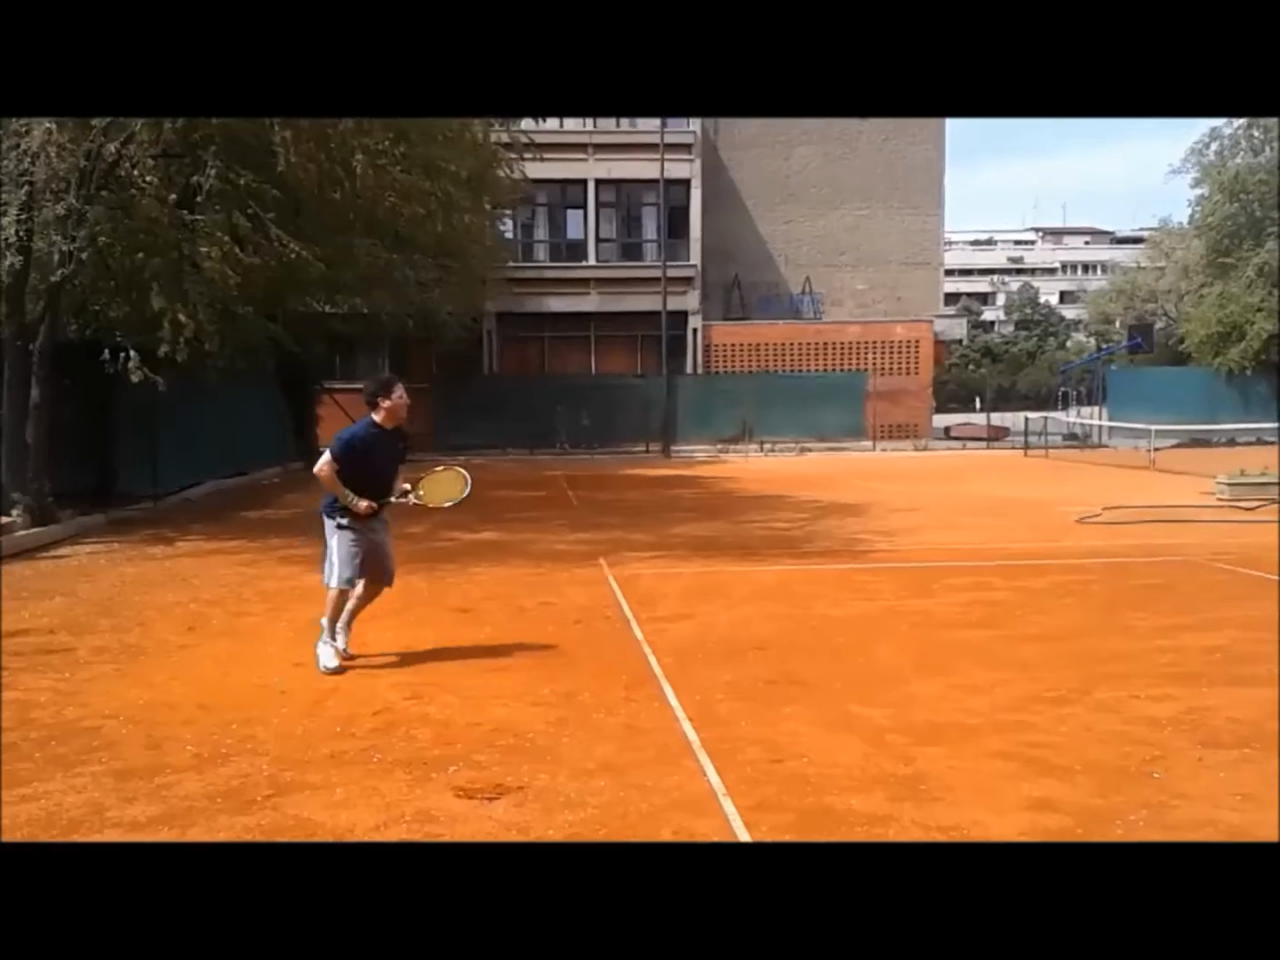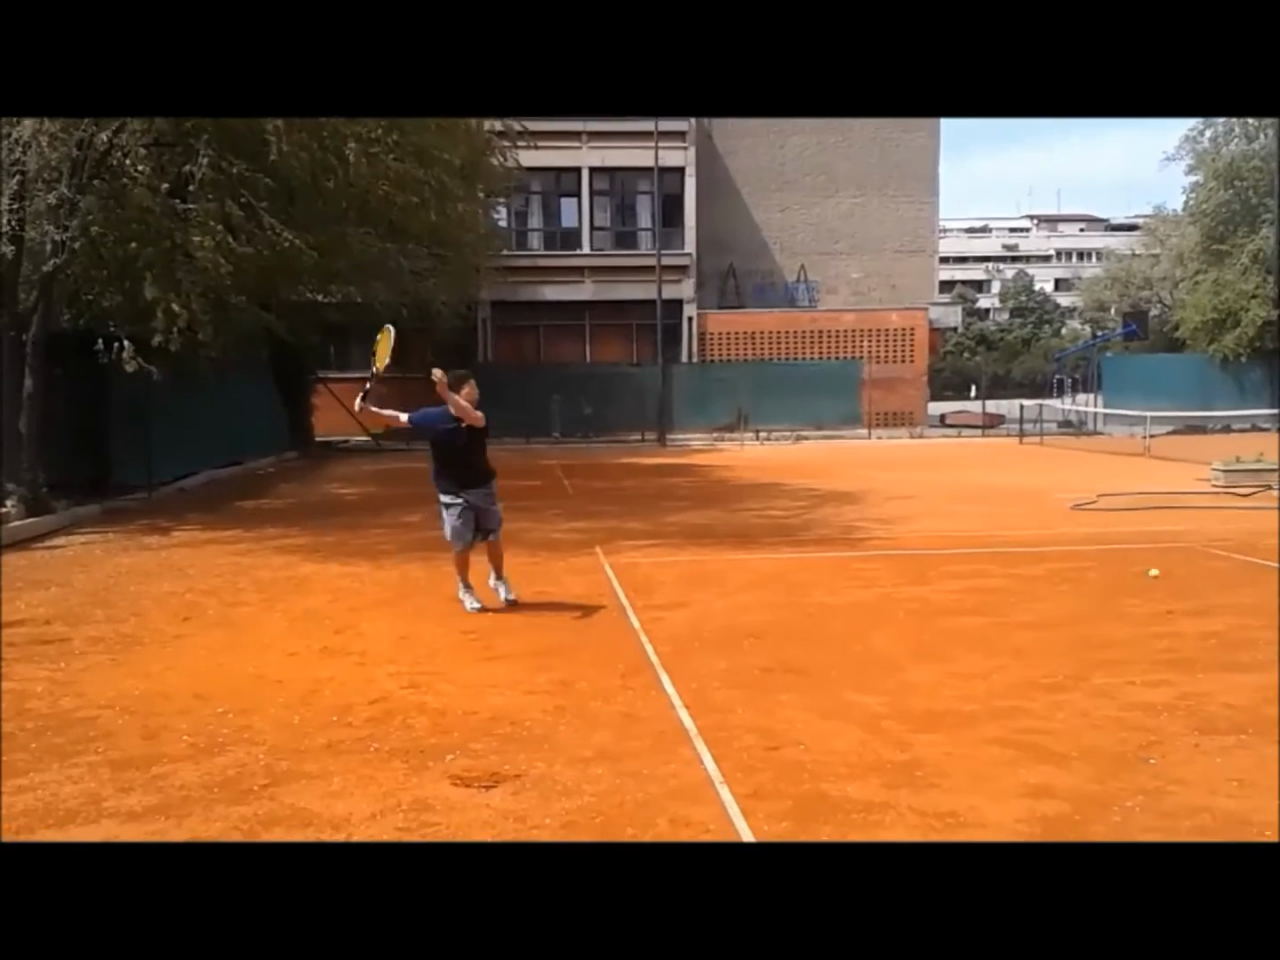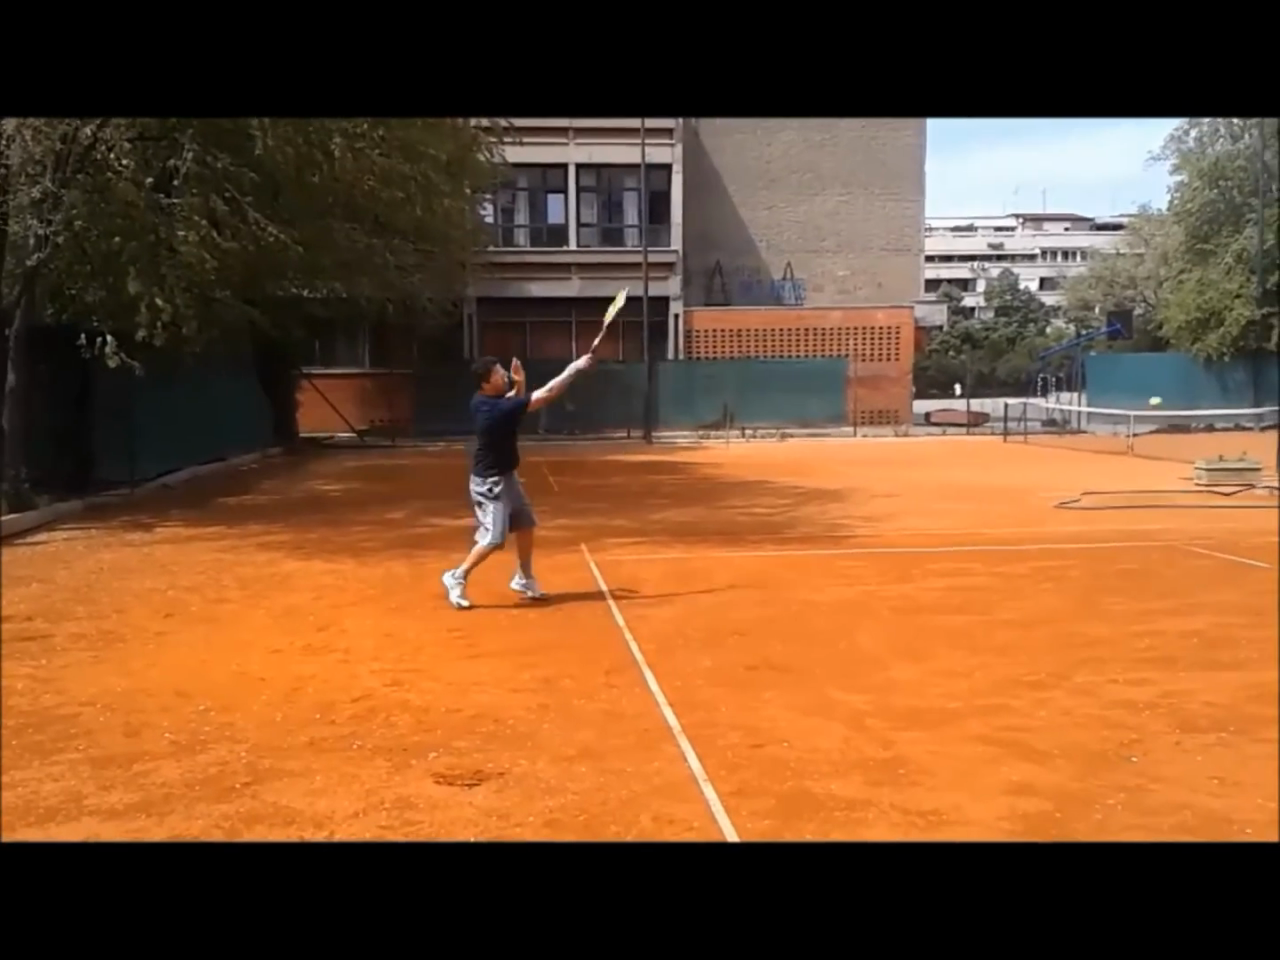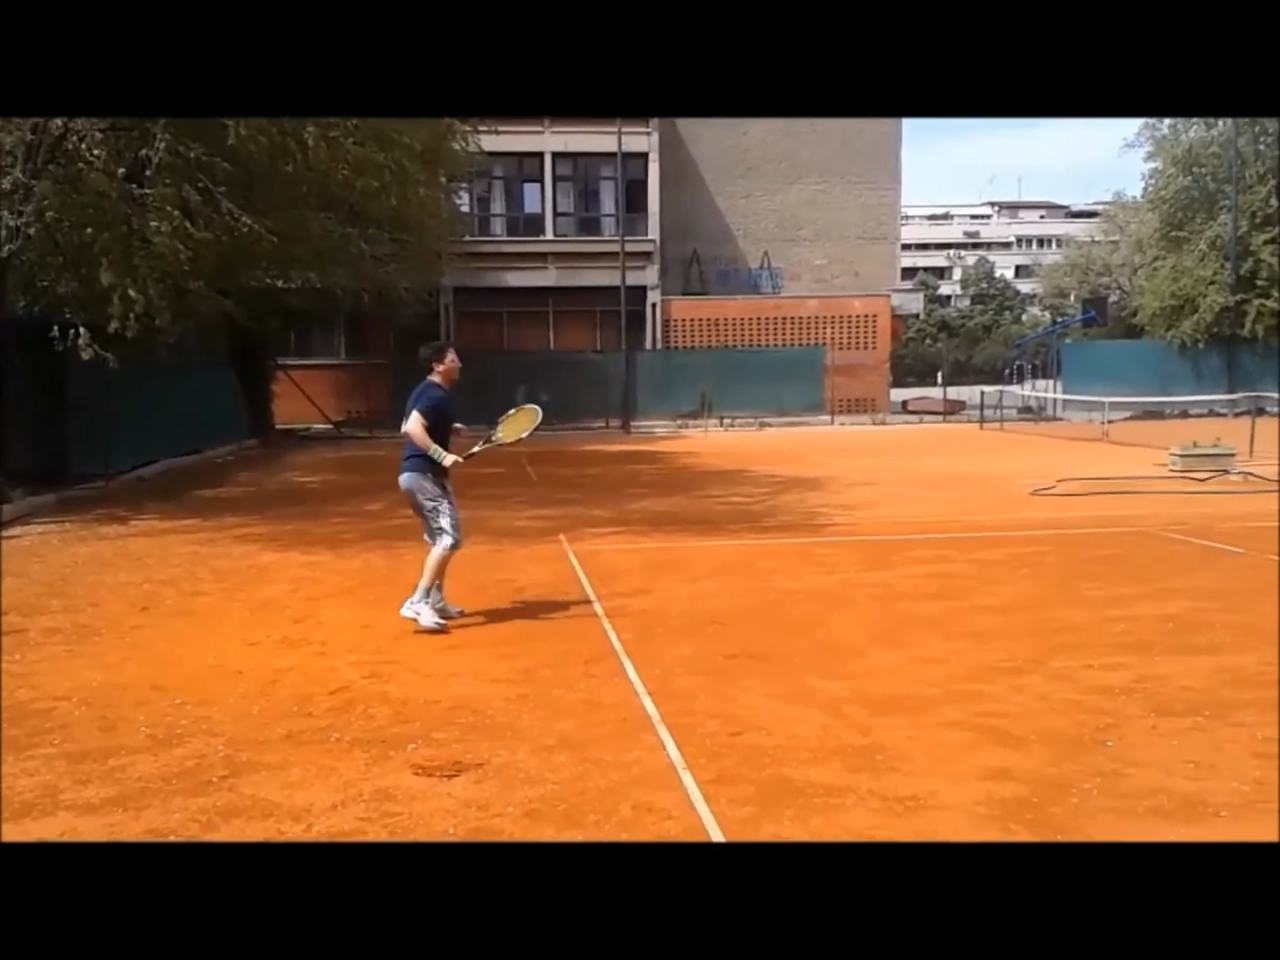
dt=0.7s
person 1, frame 1
left shoulder: (399, 436)
right shoulder: (355, 436)
right elbow: (321, 470)
left wrist: (401, 487)
right wrist: (352, 500)
left hip: (374, 518)
right hip: (344, 517)
left knee: (380, 577)
right knee: (342, 581)
left ankle: (342, 624)
right ankle: (327, 640)
person 1, frame 2
left shoulder: (477, 418)
right shoulder: (432, 418)
left elbow: (469, 416)
right elbow: (399, 418)
left wrist: (446, 393)
right wrist: (369, 410)
left hip: (482, 488)
right hip: (452, 493)
left knee: (492, 538)
right knee: (460, 543)
left ankle: (499, 580)
right ankle: (465, 589)
person 1, frame 3
left shoulder: (482, 401)
right shoulder: (499, 409)
left elbow: (517, 401)
right elbow: (546, 395)
left wrist: (519, 382)
right wrist: (574, 368)
left hip: (505, 476)
right hip: (491, 482)
left knee: (526, 526)
right knee: (493, 539)
left ankle: (524, 579)
right ankle: (457, 578)
person 1, frame 4
left shoulder: (424, 391)
right shoulder: (436, 394)
left elbow: (409, 427)
right elbow: (411, 428)
left wrist: (448, 429)
right wrist: (442, 455)
left hip: (412, 474)
right hip: (423, 475)
left knee: (441, 537)
right knee: (448, 538)
left ankle: (434, 599)
right ankle: (420, 601)
